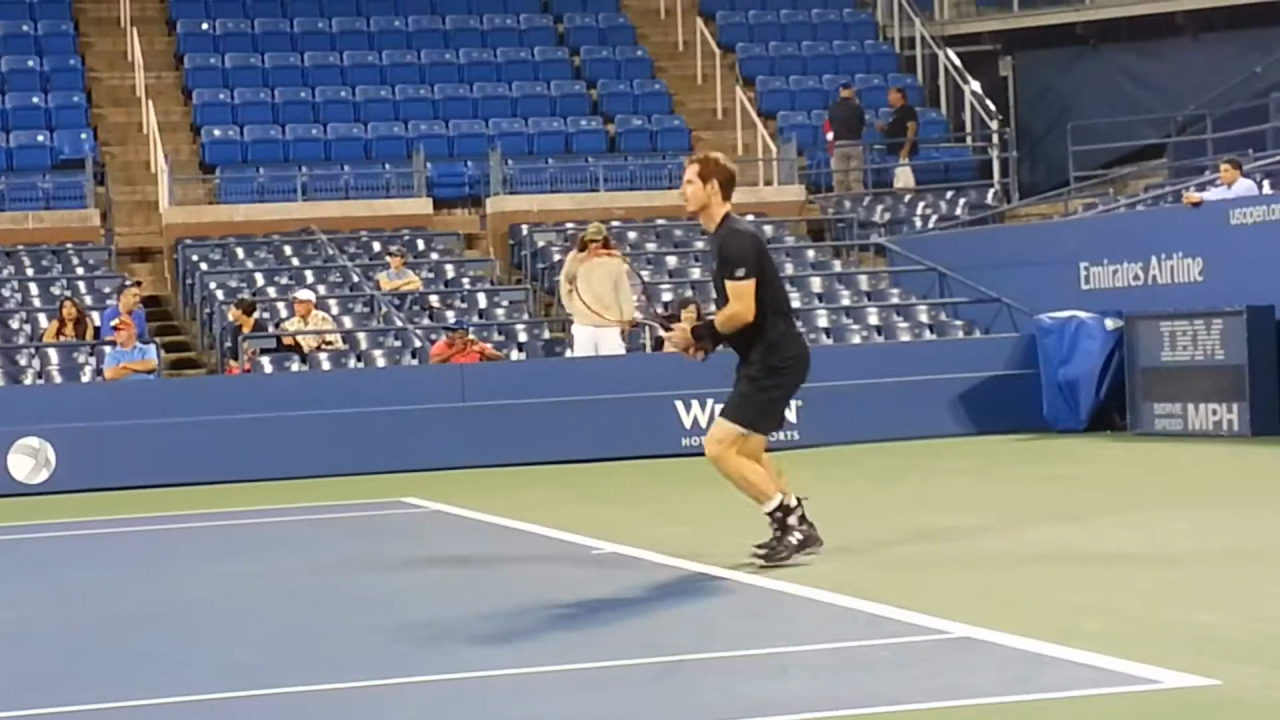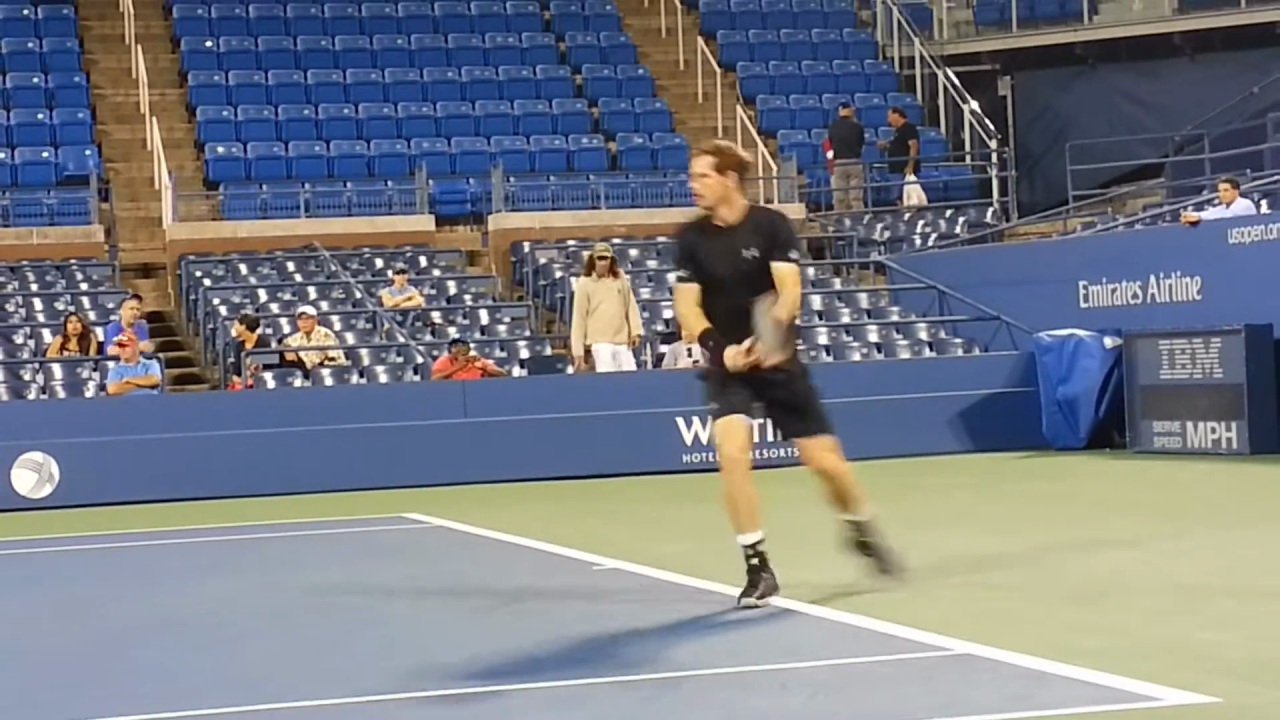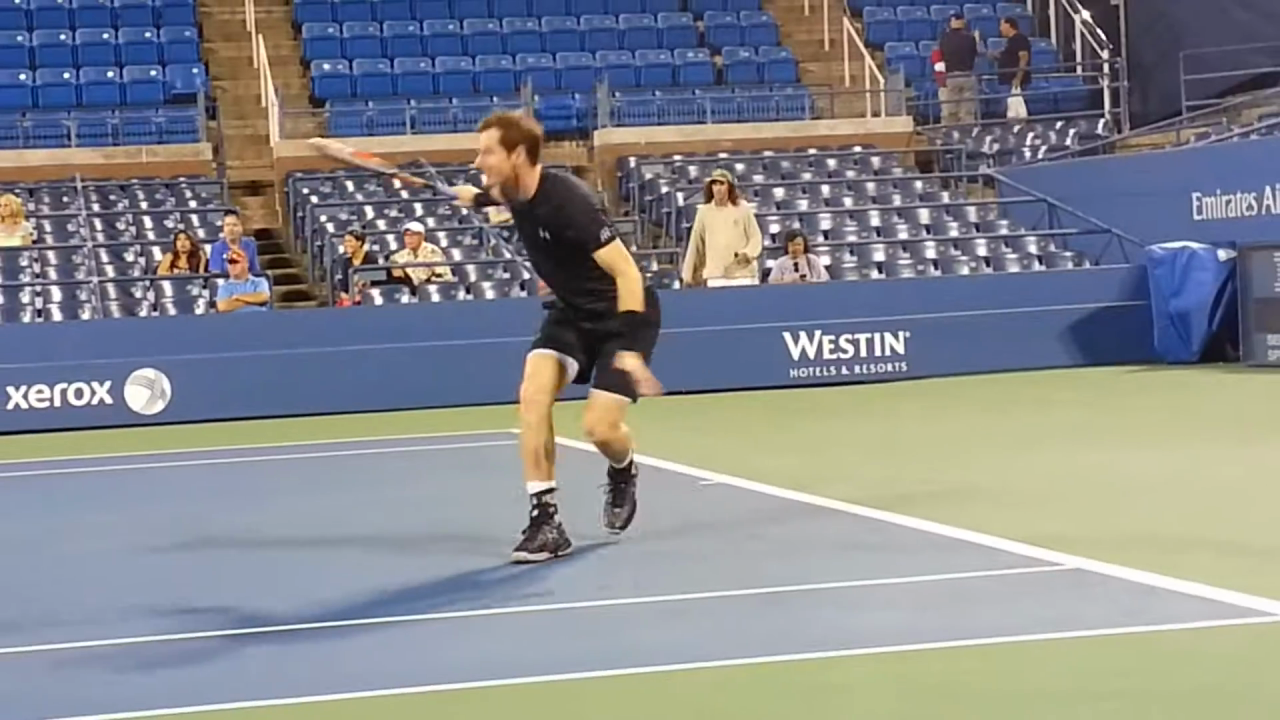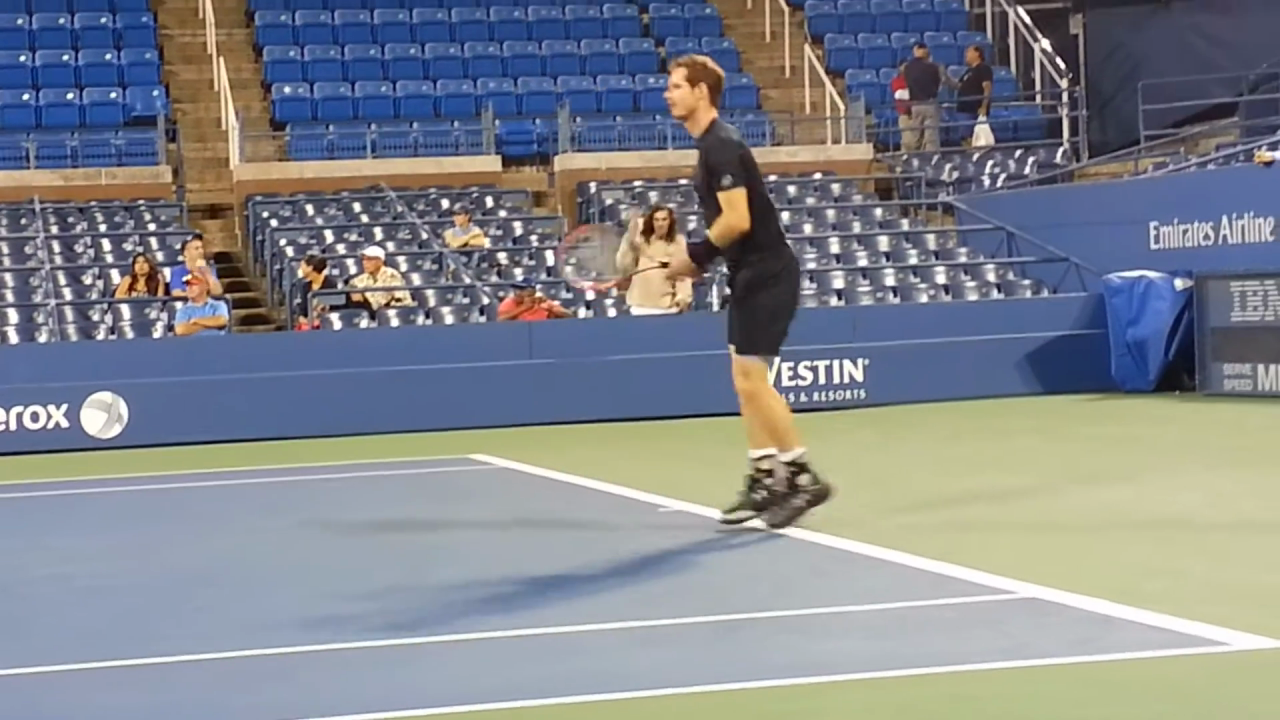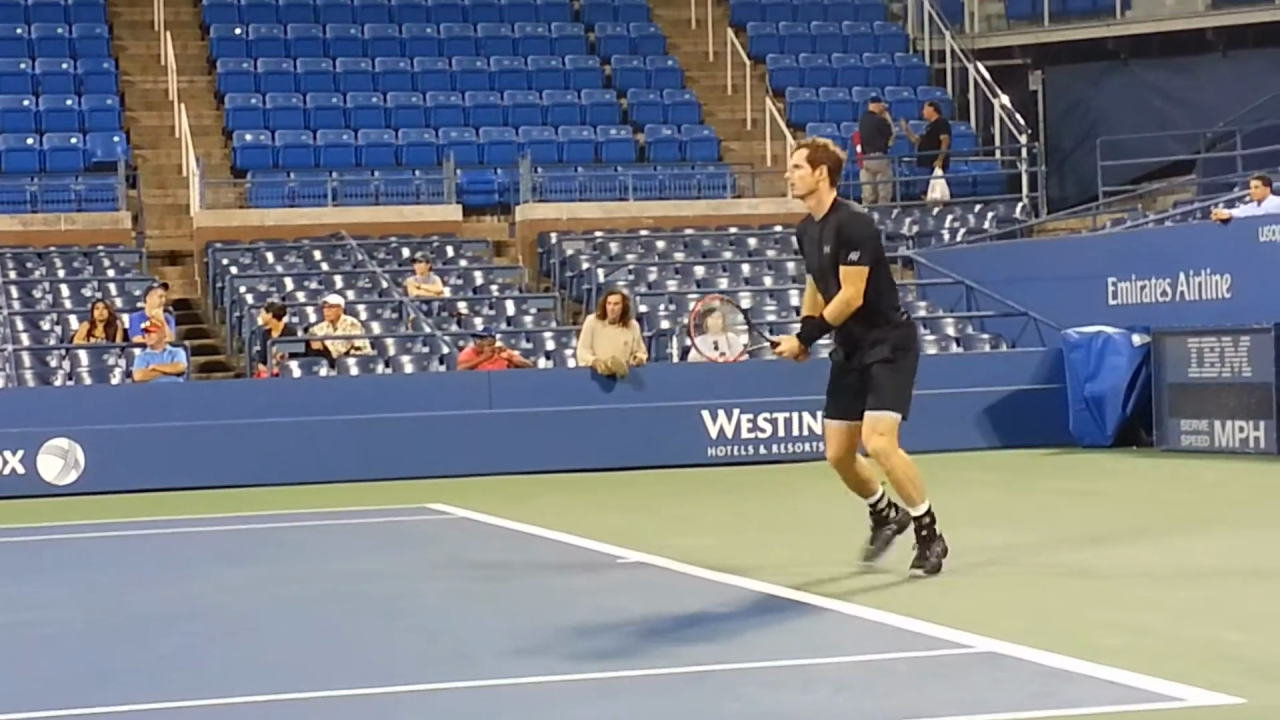
dt=1s
person 1, frame 1
left shoulder: (736, 238)
right shoulder: (723, 236)
left elbow: (743, 312)
left wrist: (699, 334)
right wrist: (706, 335)
left hip: (776, 359)
right hip: (763, 357)
left knee: (720, 448)
right knee: (745, 449)
left ankle: (791, 525)
right ankle: (793, 521)
person 1, frame 2
left shoulder: (772, 226)
right shoulder: (692, 237)
left elbow: (790, 294)
right elbow: (688, 308)
right wrist: (719, 347)
left hip: (777, 363)
right hip: (729, 367)
left knee: (826, 463)
right knee: (732, 454)
left ankle: (862, 532)
right ankle: (757, 566)
person 1, frame 3
left shoulder: (569, 199)
right shoulder: (517, 190)
left elbow: (626, 274)
left wrist: (625, 348)
right wrist: (480, 197)
left hip: (620, 315)
right hip: (570, 312)
left knee: (599, 426)
right knee: (532, 395)
left ankle: (623, 472)
right ankle: (544, 518)
person 1, frame 4
left shoulder: (722, 145)
right shoulder: (711, 144)
left elbow: (737, 221)
left wrist: (693, 255)
right wrist: (703, 257)
left hip: (767, 274)
right hip: (749, 274)
left knee: (751, 380)
right knee: (745, 381)
left ankle: (802, 479)
right ankle: (764, 484)
person 1, frame 5
left shoulder: (854, 223)
right shoulder: (806, 230)
left elbow: (852, 296)
left wrist: (804, 336)
right wrist: (804, 334)
left hip: (889, 345)
right hip: (850, 349)
left knee: (878, 443)
right knee: (838, 454)
left ankle: (928, 532)
right ankle: (886, 513)
